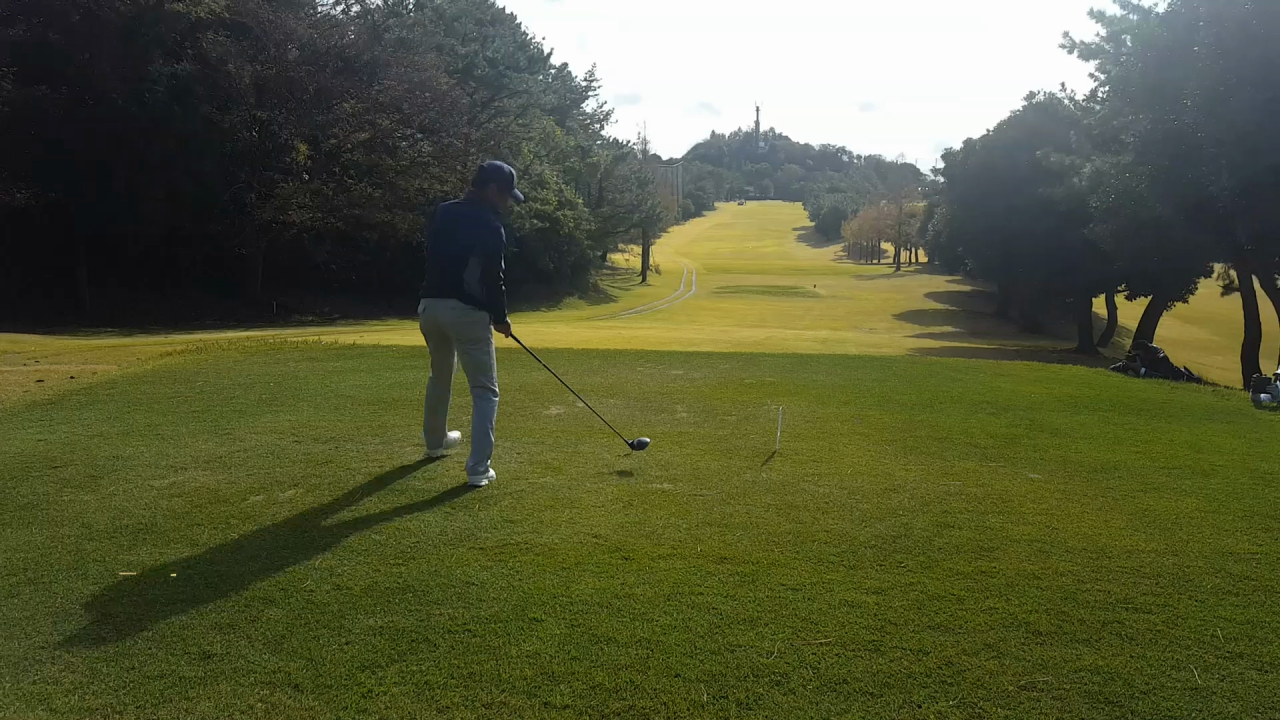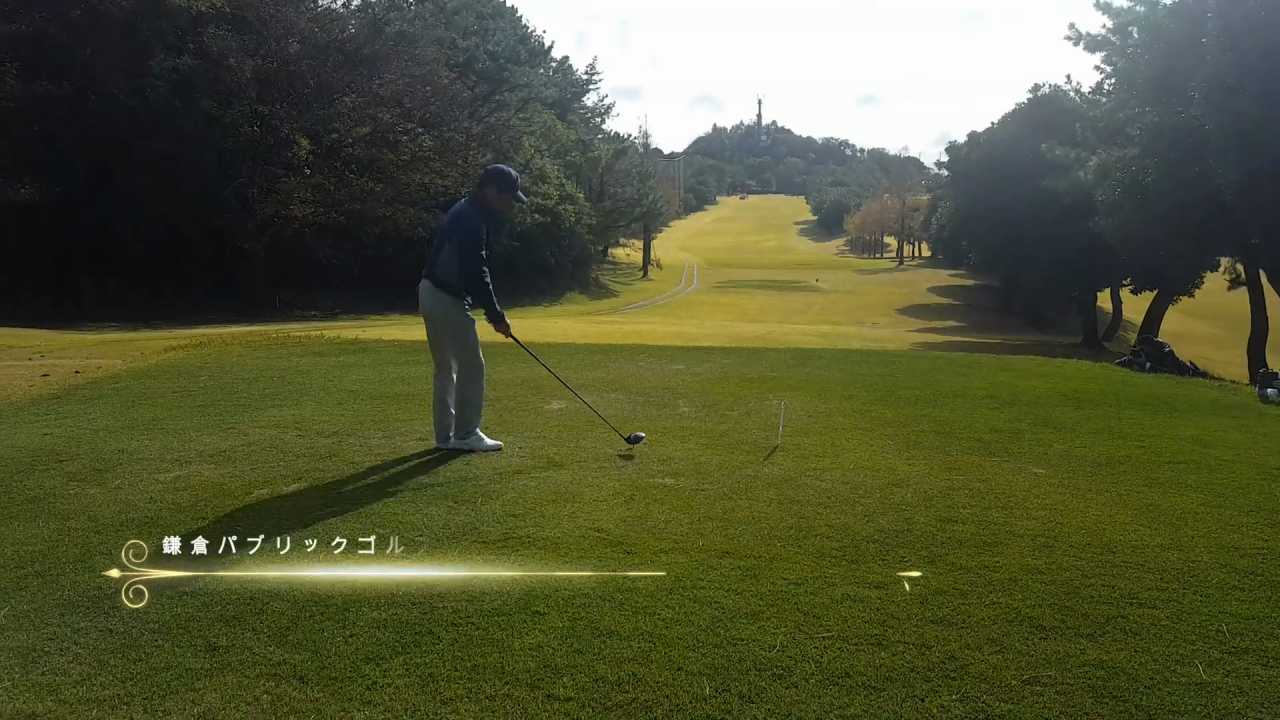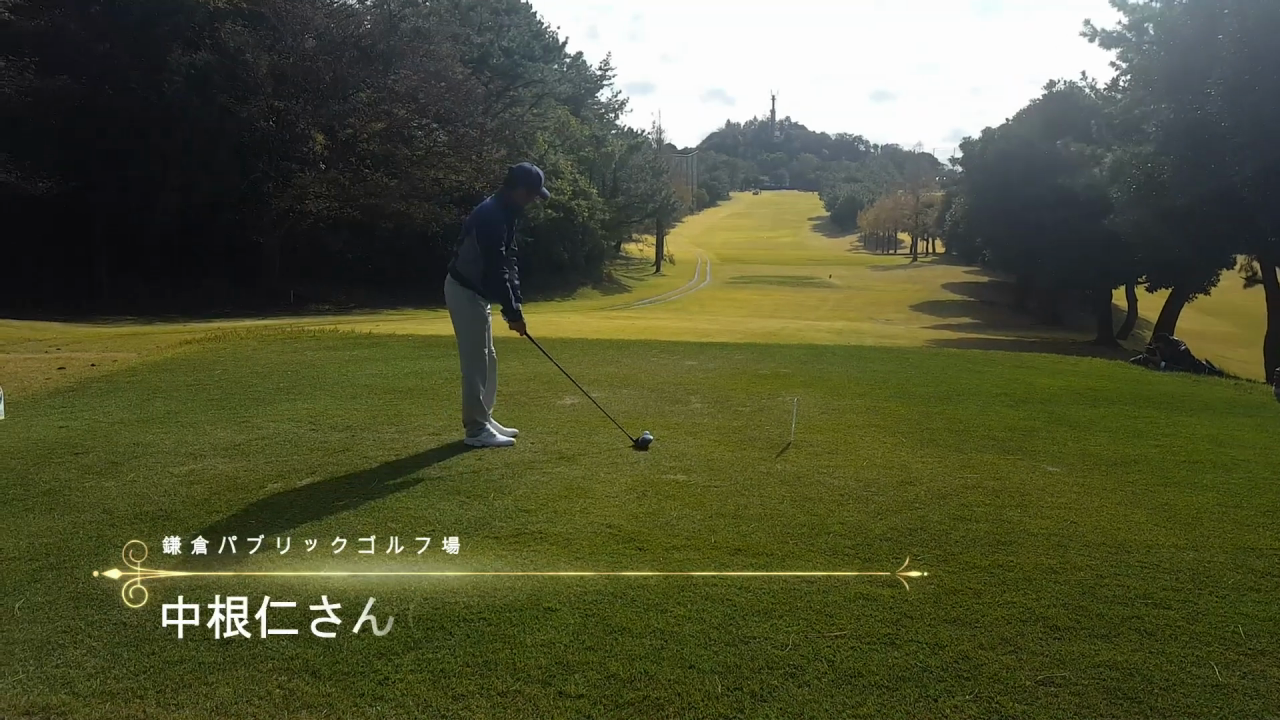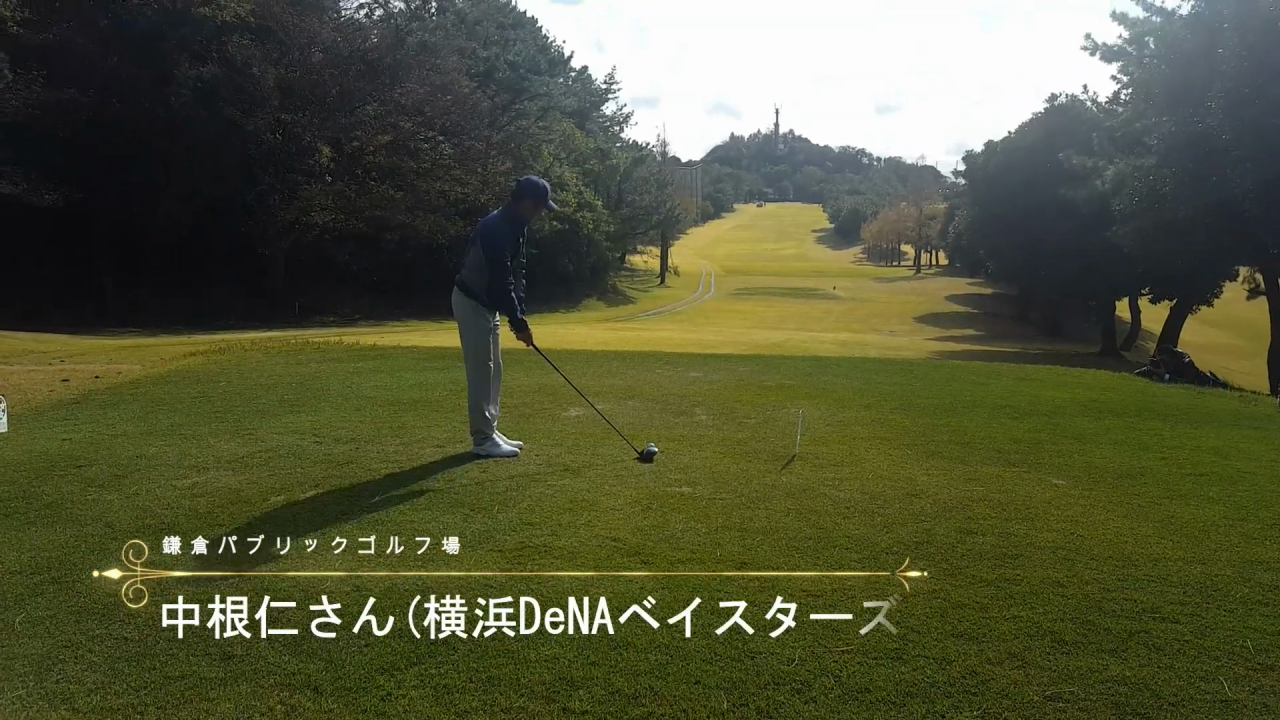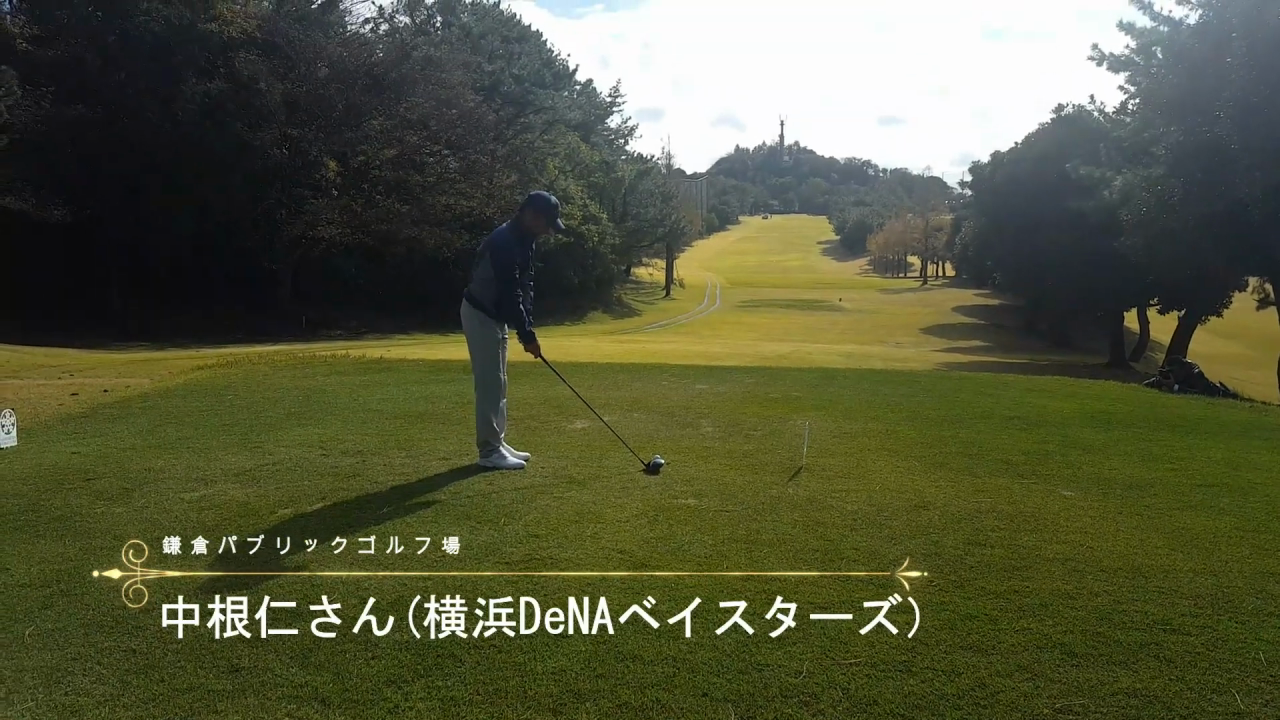
dt=0.5s
person 1, frame 1
left shoulder: (443, 213)
right shoulder: (490, 228)
left elbow: (435, 259)
right elbow: (493, 279)
right wrist: (500, 317)
left hip: (431, 305)
right hip: (467, 311)
left knee: (439, 374)
right knee: (484, 390)
left ankle: (436, 441)
right ankle: (478, 467)
person 1, frame 2
left shoulder: (469, 213)
right shoulder: (470, 221)
right elbow: (476, 274)
left wrist: (491, 311)
right wrist: (496, 316)
left hip: (435, 292)
right hip: (447, 297)
left knee: (446, 367)
right knee: (471, 366)
left ankle: (446, 434)
right ankle: (465, 434)
person 1, frame 3
left shoulder: (504, 213)
right shoulder: (491, 217)
left elbow: (508, 262)
right elbow: (496, 269)
left wrist: (515, 302)
right wrist: (512, 312)
left hip: (476, 290)
right hip: (465, 290)
left knee: (486, 359)
right knee: (476, 360)
left ankle: (483, 419)
right ankle: (476, 429)
person 1, frame 4
left shoulder: (516, 227)
right shoulder: (495, 229)
left elbow: (516, 274)
right elbow: (501, 280)
left wrist: (520, 315)
right wrist: (518, 322)
left hip: (487, 303)
right hip: (472, 302)
left knee: (492, 370)
right knee: (481, 369)
left ankle: (489, 431)
right ankle: (482, 438)
person 1, frame 5
left shoulder: (524, 240)
right shoulder: (504, 242)
left elbow: (524, 287)
right elbow: (509, 293)
left wrist: (527, 327)
right wrist: (526, 334)
left hip: (495, 315)
right hip: (480, 314)
left knee: (498, 381)
right knee: (490, 381)
left ankle: (497, 443)
right ankle: (489, 450)
